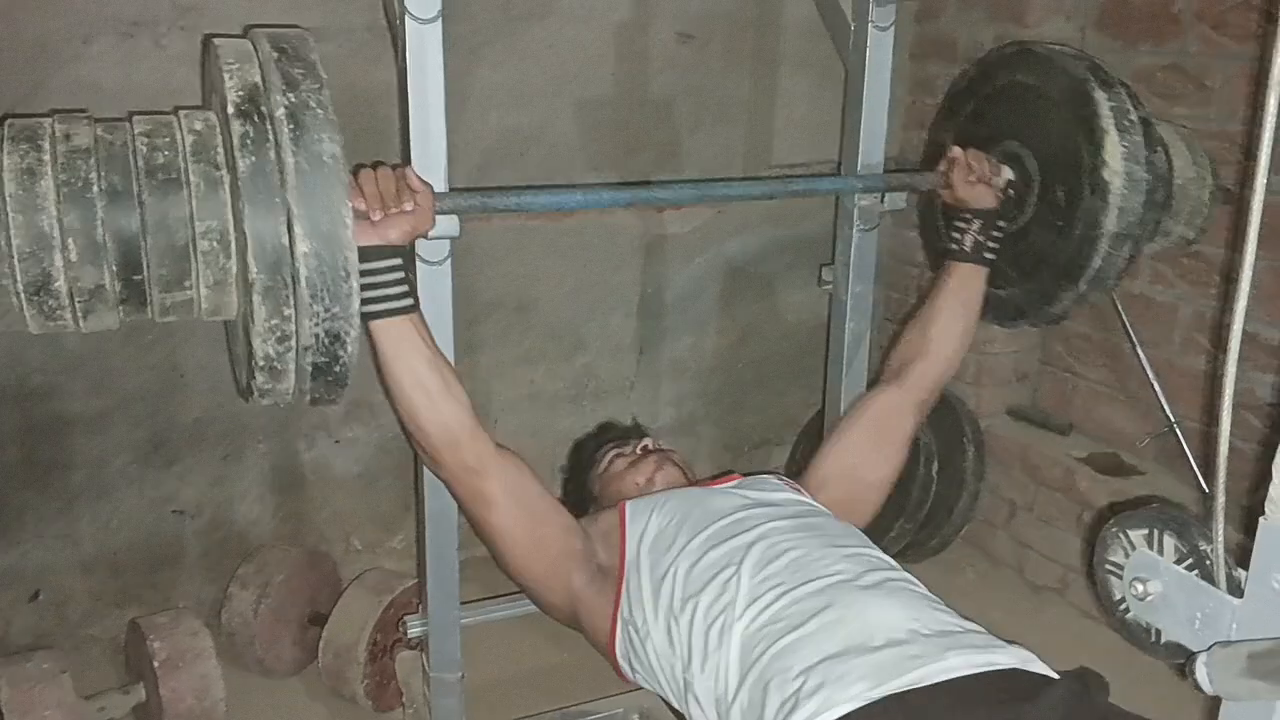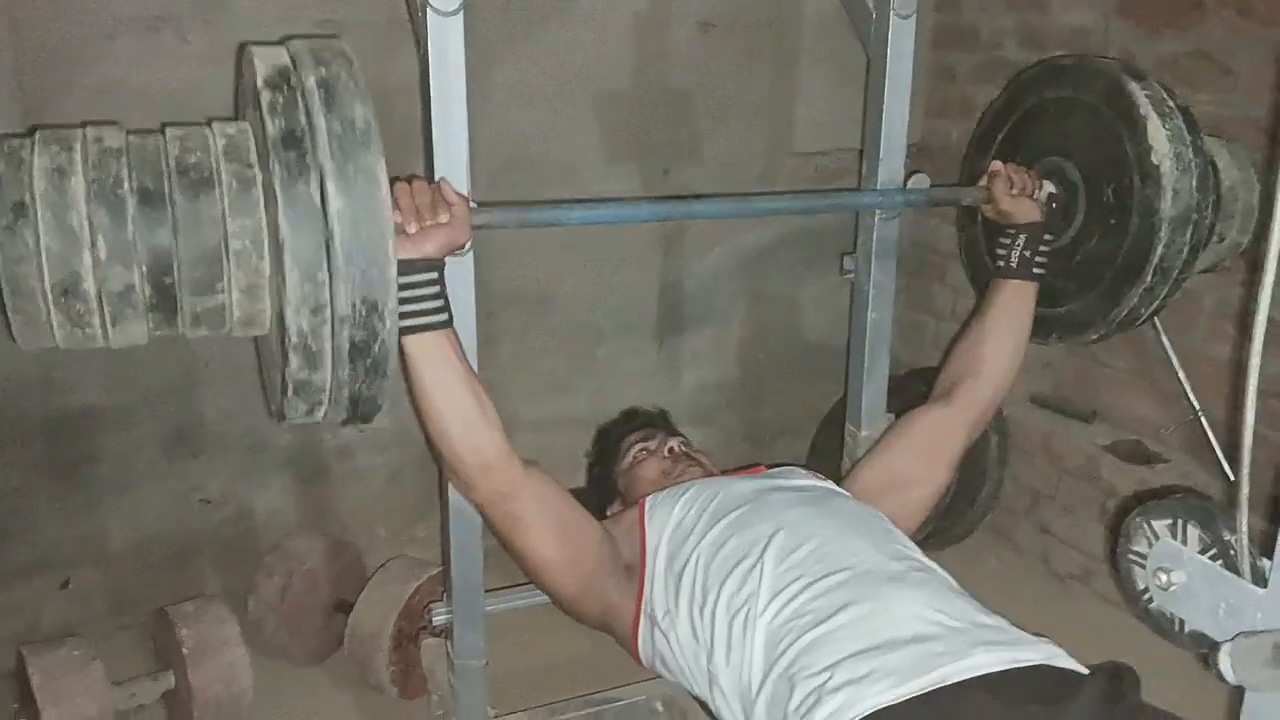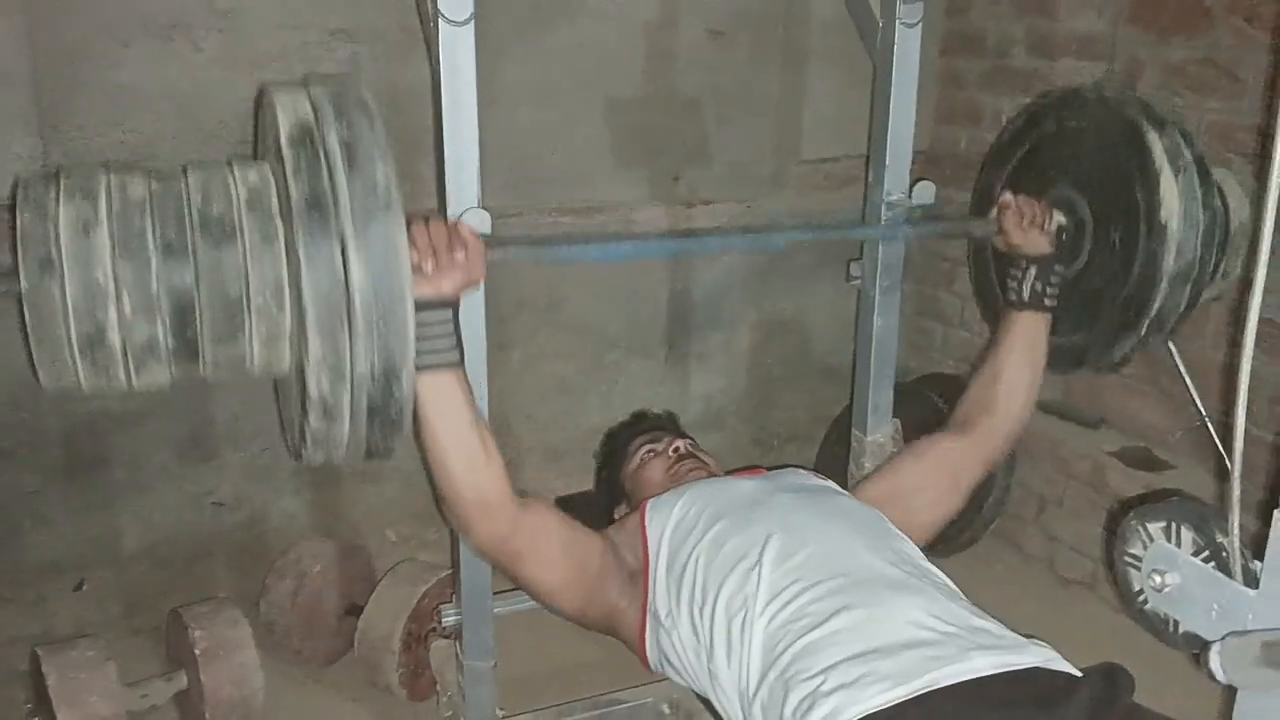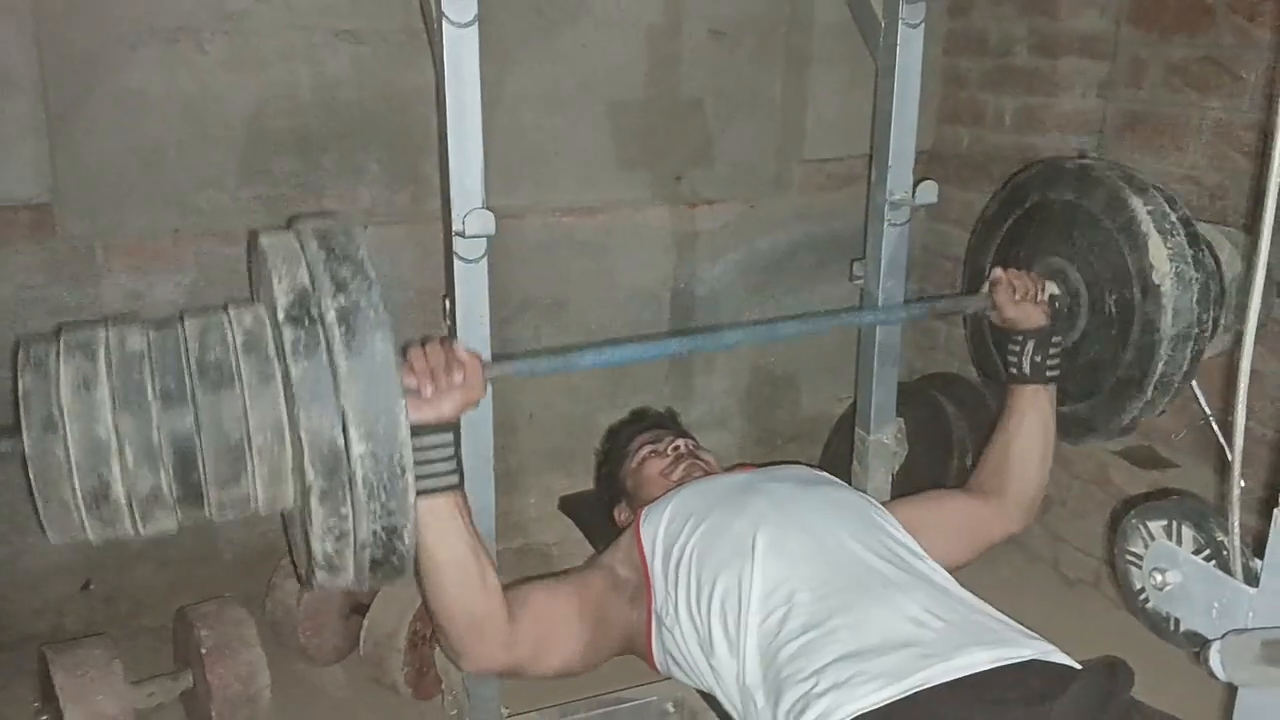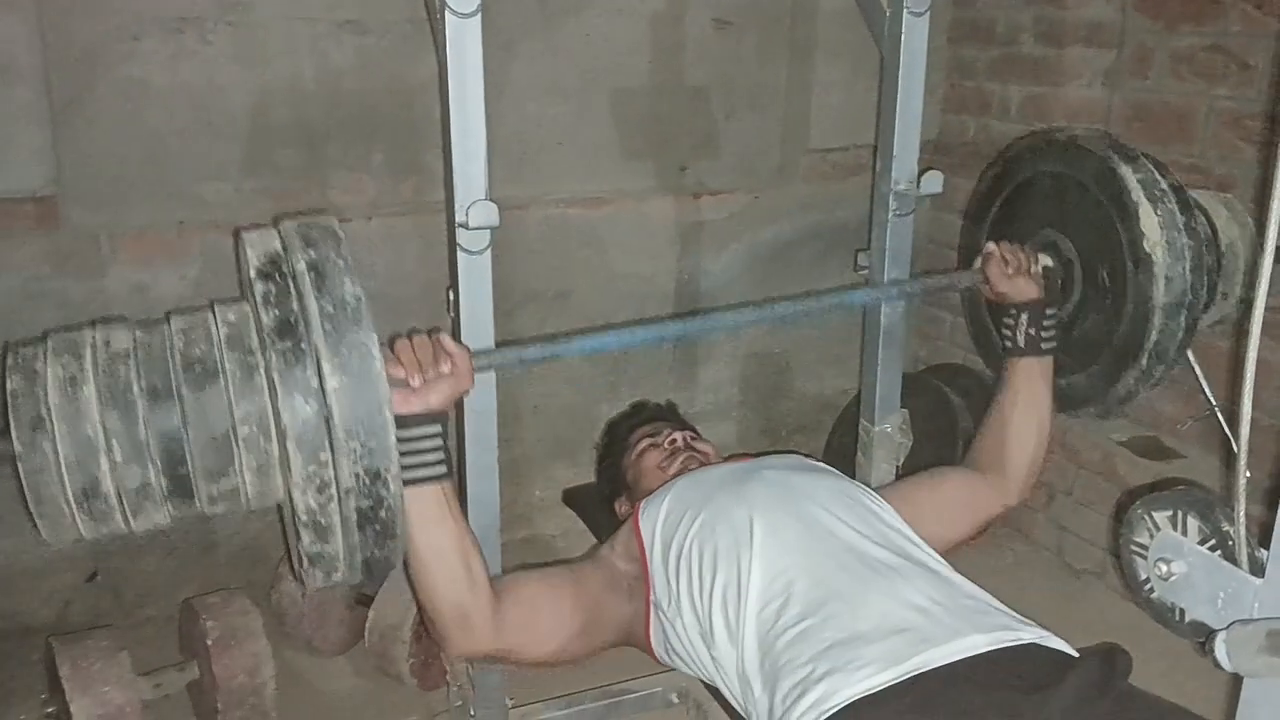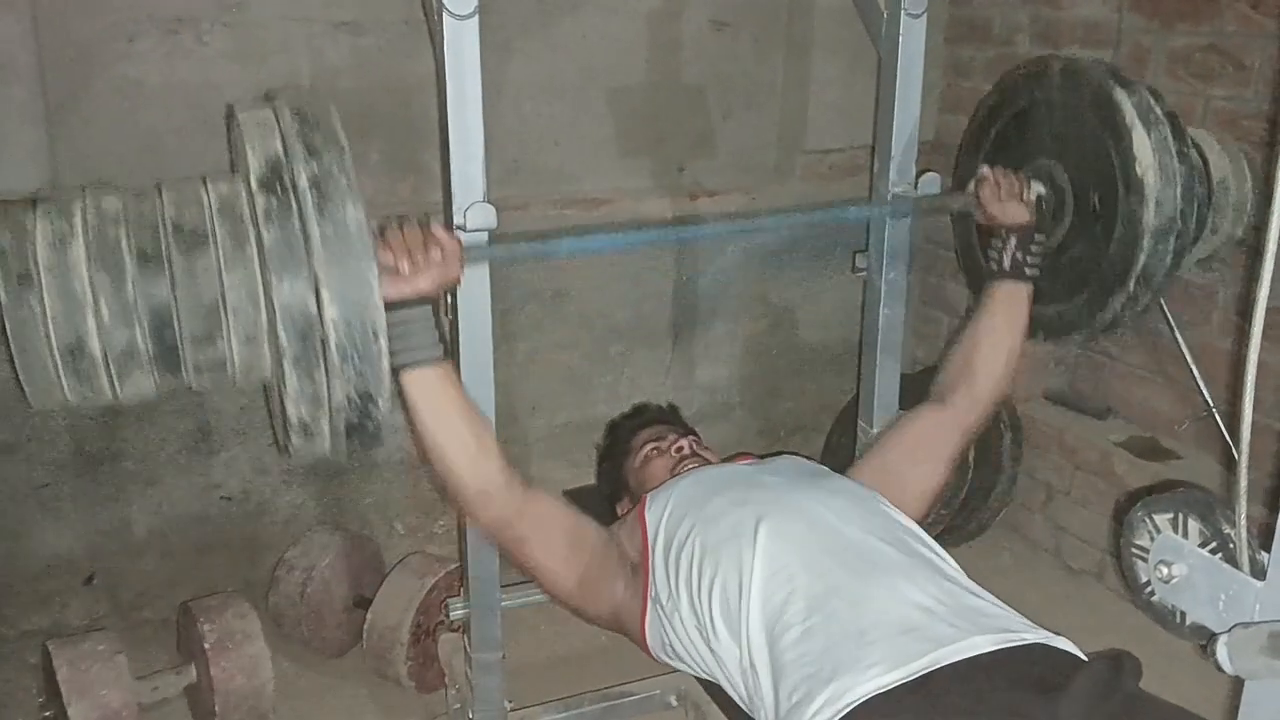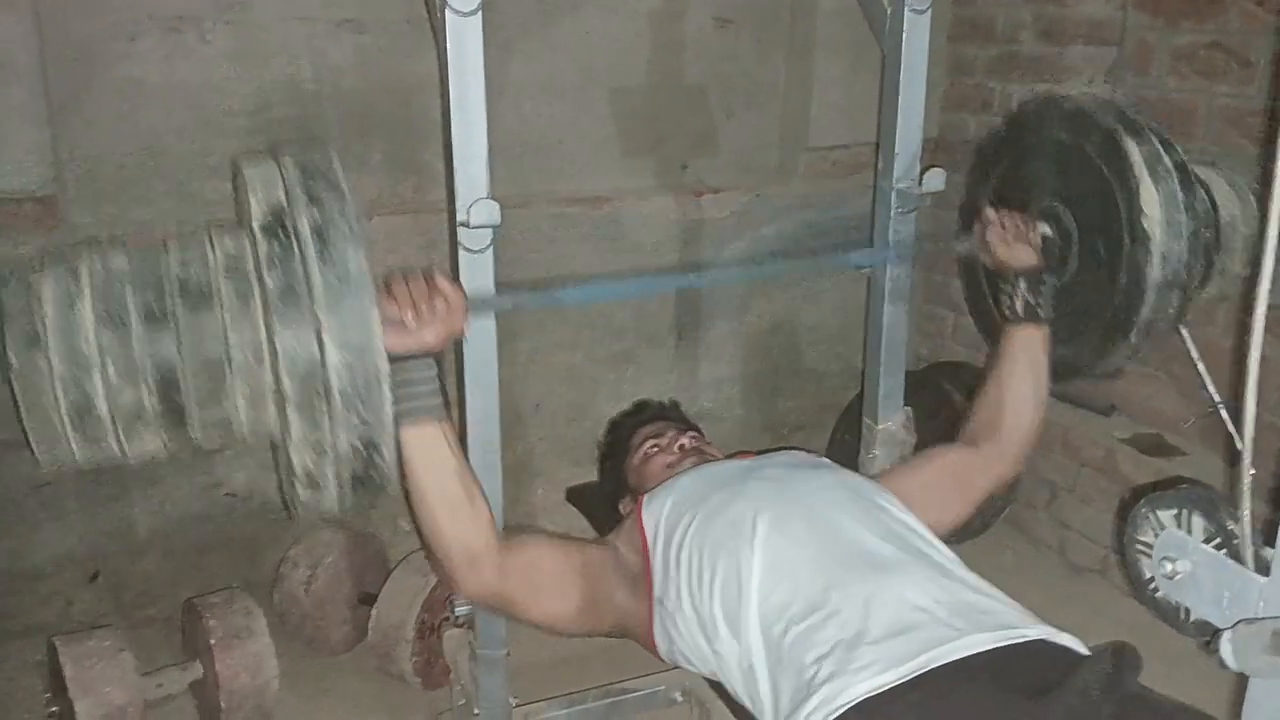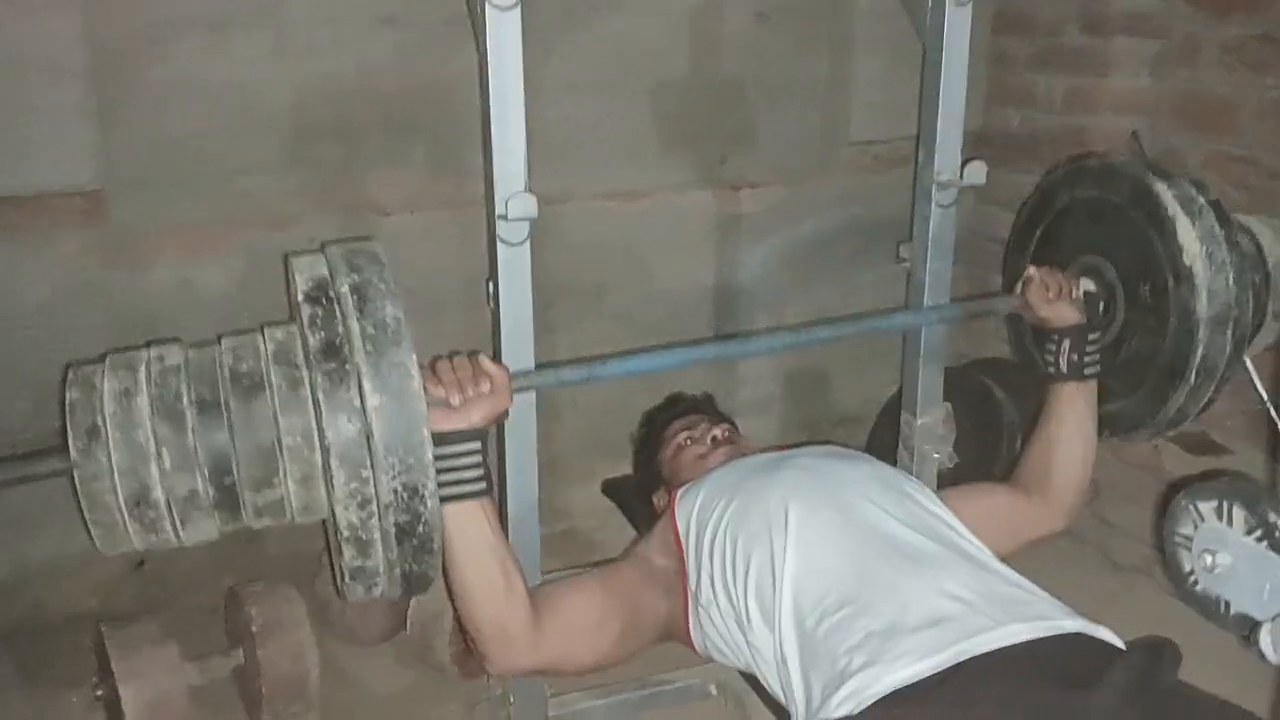
dt=0.5s
person 1, frame 1
left shoulder: (799, 503)
right shoulder: (599, 562)
left elbow: (907, 387)
right elbow: (465, 455)
left wrist: (975, 224)
right wrist: (382, 260)
person 1, frame 2
left shoulder: (831, 500)
right shoulder: (626, 562)
left elbow: (960, 403)
right elbow: (490, 470)
left wrist: (1022, 242)
right wrist: (417, 275)
person 1, frame 3
left shoulder: (832, 501)
right shoulder: (636, 562)
left elbow: (979, 435)
right elbow: (490, 515)
left wrist: (1032, 271)
right wrist: (434, 314)
person 1, frame 4
left shoulder: (837, 502)
right shoulder: (636, 570)
left elbow: (1003, 503)
right elbow: (485, 636)
left wrist: (1031, 345)
right wrist: (430, 438)
person 1, frame 5
left shoulder: (835, 494)
right shoulder: (635, 562)
left elbow: (999, 478)
right elbow: (474, 623)
left wrist: (1025, 320)
right wrist: (418, 430)
person 1, frame 6
left shoulder: (839, 490)
right shoulder: (632, 563)
left elbow: (960, 400)
right elbow: (491, 492)
left wrist: (1013, 248)
right wrist: (410, 313)
person 1, frame 7
left shoulder: (838, 485)
right shoulder: (638, 559)
left elbow: (995, 447)
right elbow: (479, 562)
left wrist: (1024, 285)
right wrist: (414, 373)
person 1, frame 8
left shoulder: (879, 482)
right shoulder: (671, 559)
left elbow: (1048, 500)
right elbow: (512, 638)
left wrist: (1069, 344)
right wrist: (459, 446)
